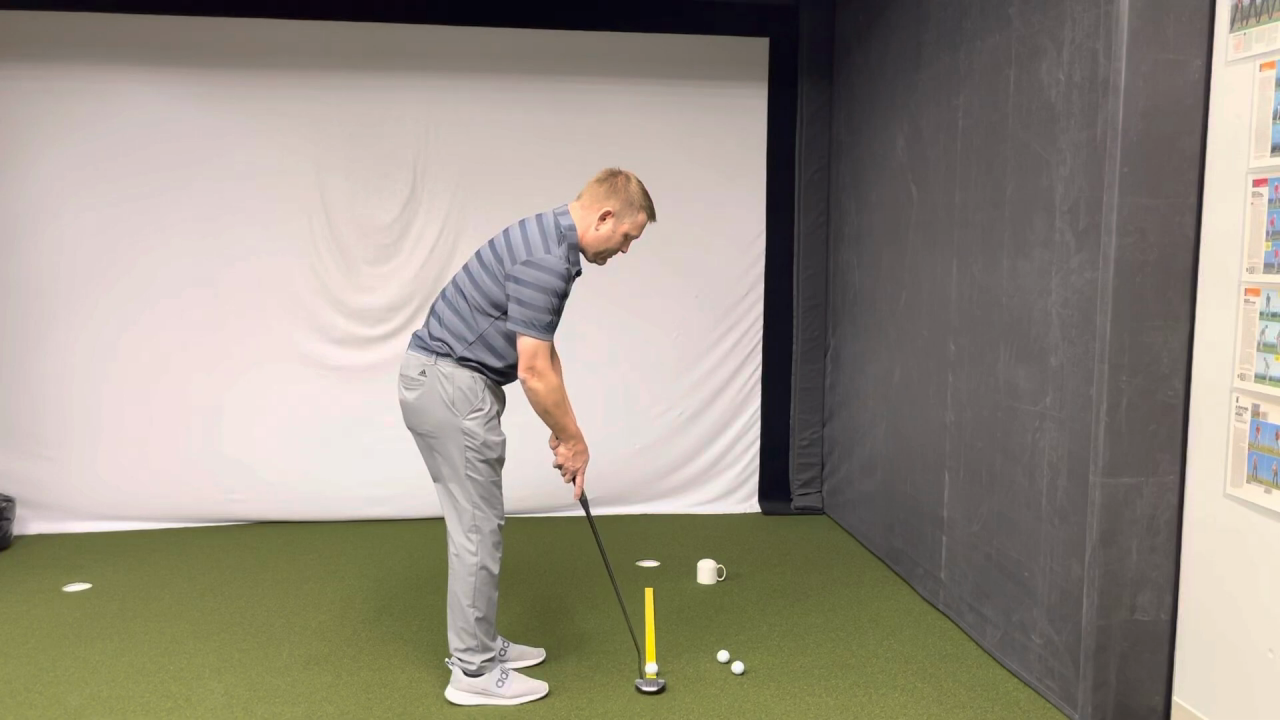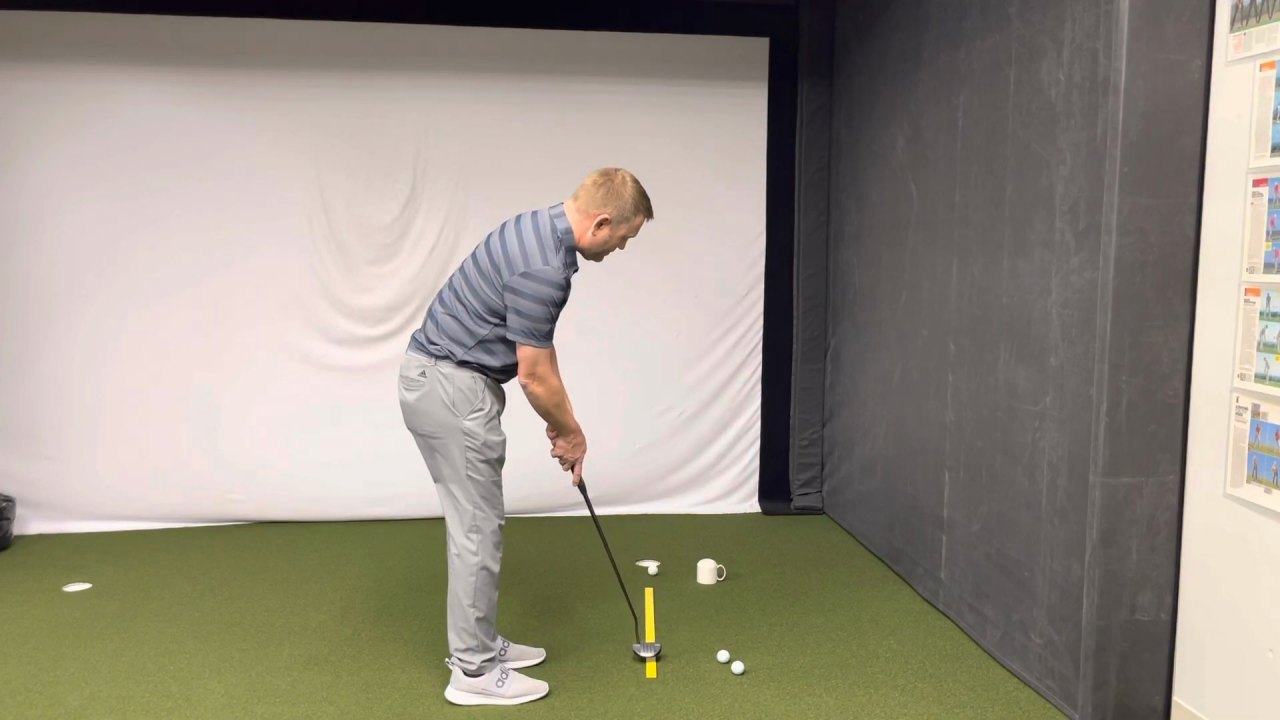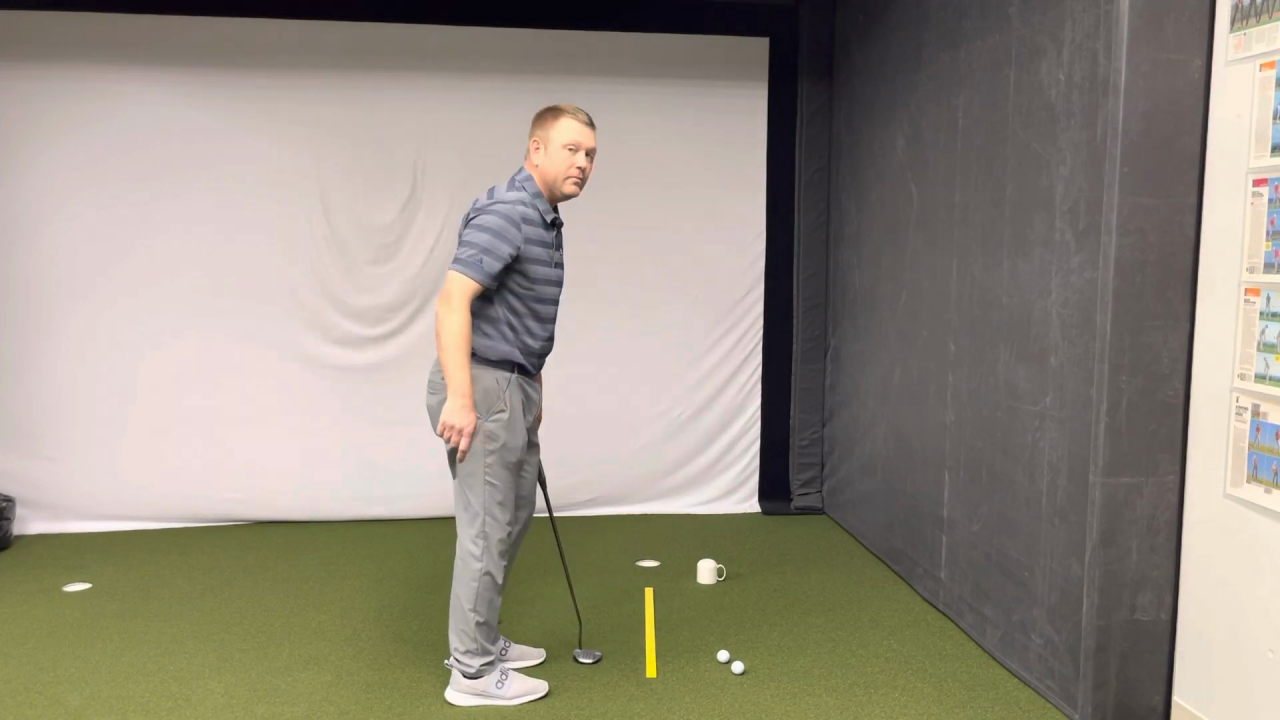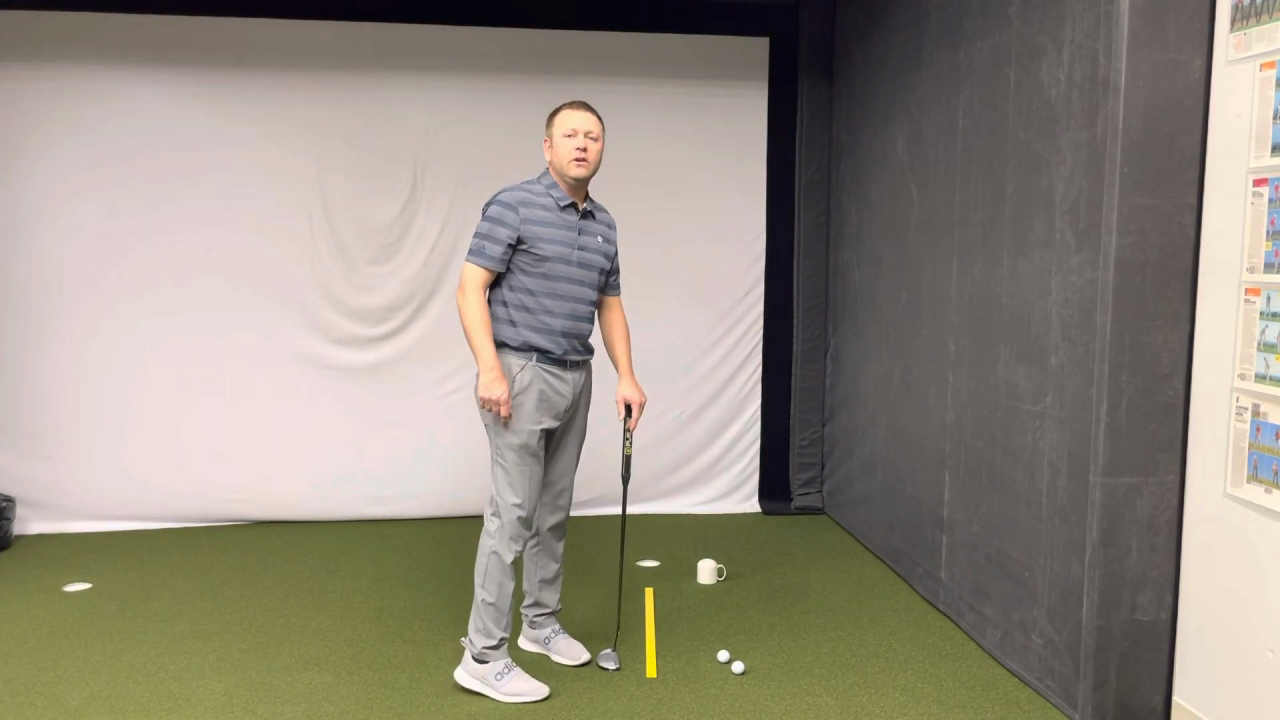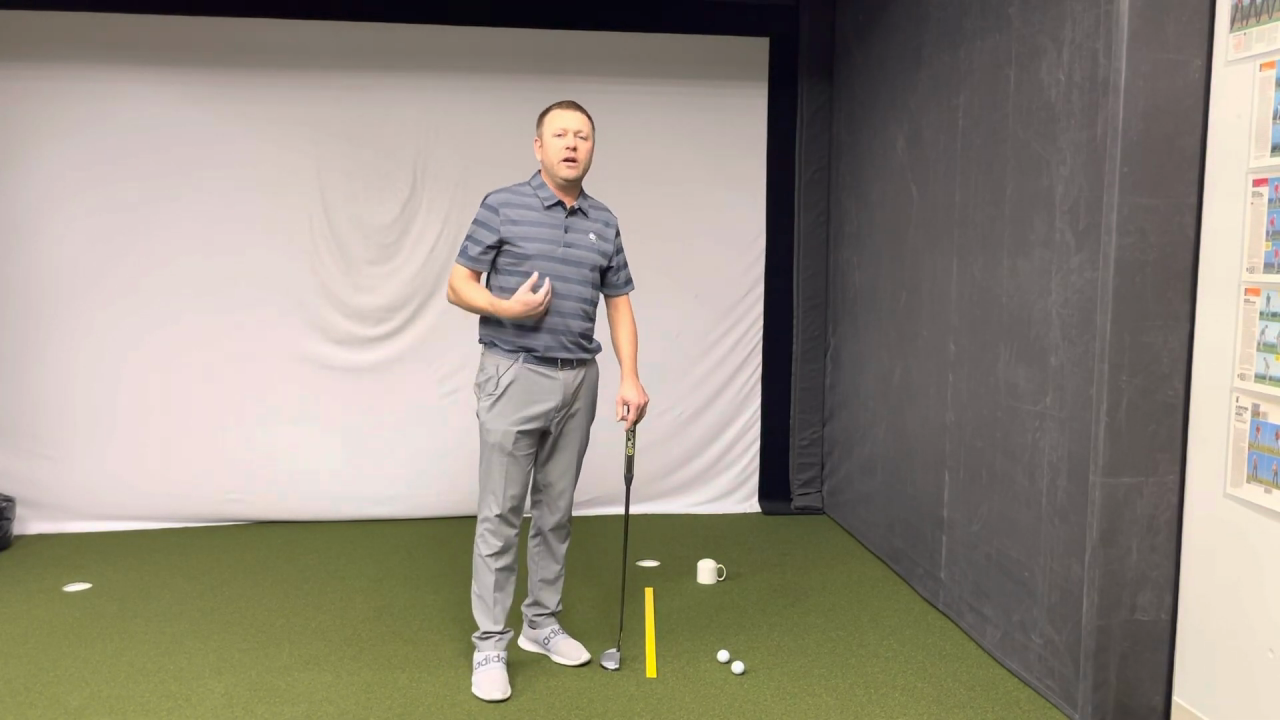
dt=1s
person 1, frame 1
left shoulder: (548, 238)
right shoulder: (546, 258)
left elbow: (543, 354)
right elbow: (533, 371)
left wrist: (564, 429)
right wrist: (573, 440)
left hip: (448, 379)
right hip: (450, 386)
left knee: (477, 523)
right knee: (477, 528)
left ankle: (477, 644)
right ankle: (474, 671)
person 1, frame 2
left shoulder: (539, 227)
right shoulder: (542, 266)
left elbow: (538, 351)
right elbow: (534, 375)
left wrist: (563, 420)
right wrist: (570, 433)
left hip: (446, 378)
right hip: (451, 387)
left knee: (477, 523)
right knee: (477, 529)
left ankle: (478, 643)
right ankle: (474, 671)
person 1, frame 3
left shoulder: (545, 219)
right shoulder: (504, 212)
right elbow: (452, 301)
left wrist: (530, 379)
right wrist: (458, 395)
left hip: (514, 386)
right hip: (484, 390)
left knee: (510, 520)
right knee: (487, 531)
left ankle: (483, 641)
right ankle: (472, 672)
person 1, frame 4
left shoulder: (603, 224)
right shoulder: (512, 204)
left elbow: (610, 305)
right elbow: (471, 288)
left wrist: (626, 377)
right wrist: (490, 368)
left hip: (574, 380)
right hip: (521, 377)
left knee: (552, 512)
right knee: (512, 515)
left ankle: (541, 622)
right ankle: (485, 656)
person 1, frame 5
left shoulder: (604, 222)
right shoulder: (501, 207)
left elbow: (619, 303)
right elbow: (458, 285)
left wrist: (630, 377)
right wrist: (508, 308)
left hip: (578, 381)
right hip: (515, 376)
left knee: (555, 511)
right knee: (500, 513)
left ankle: (542, 623)
right ankle: (490, 644)
